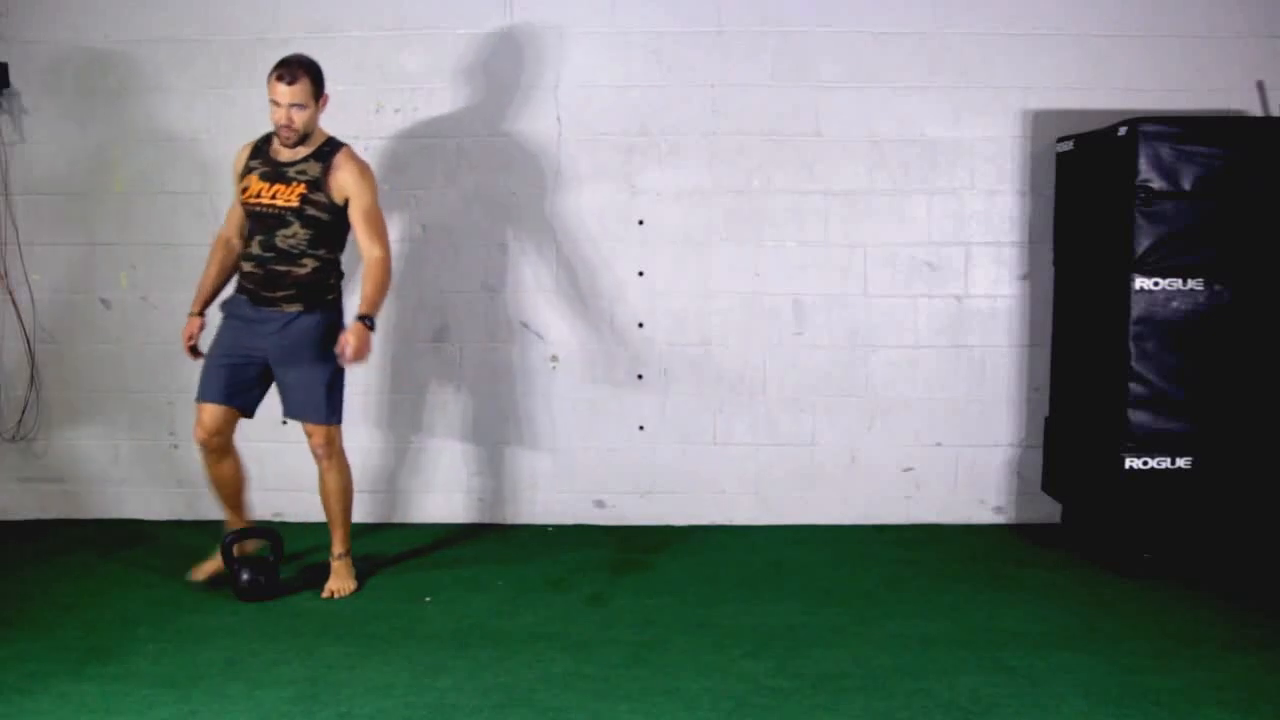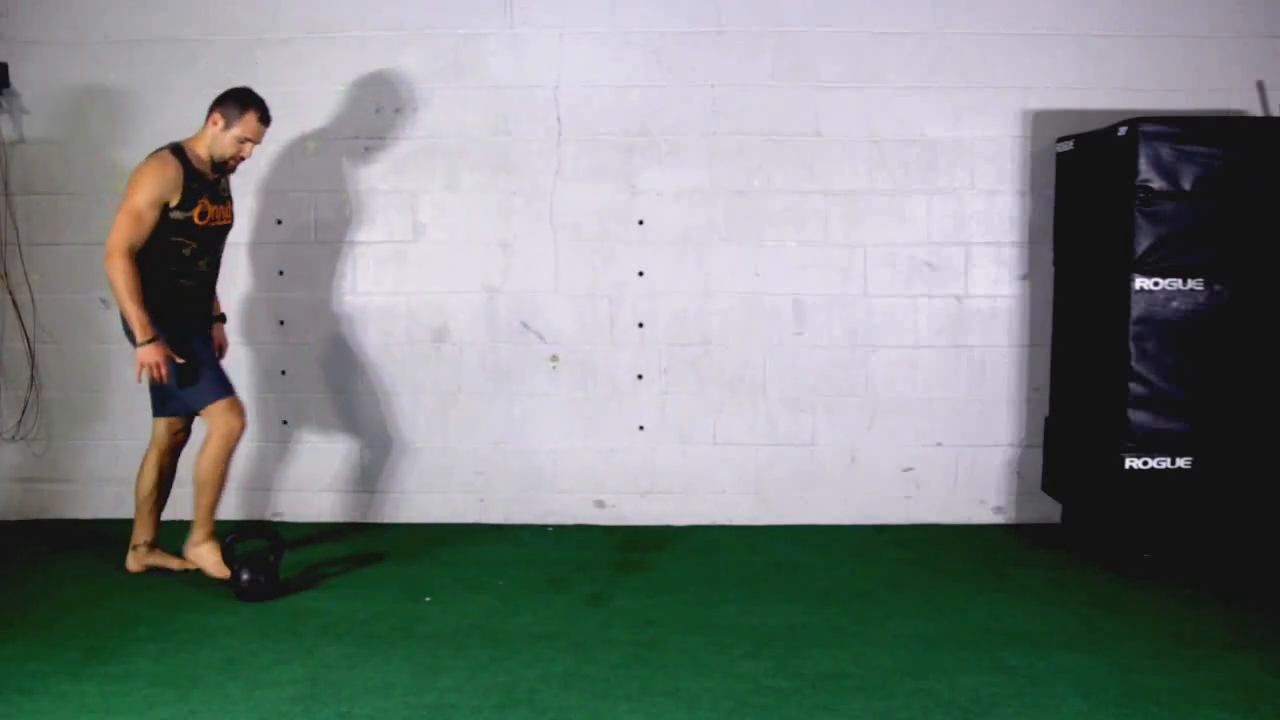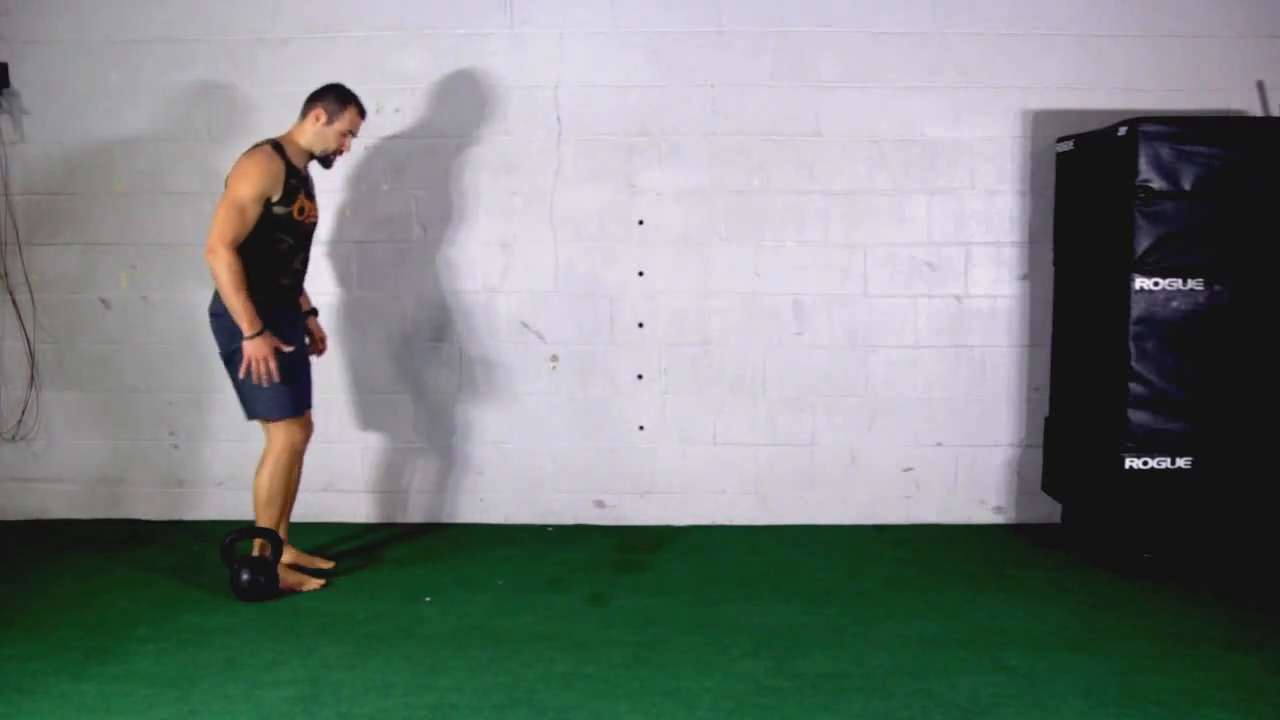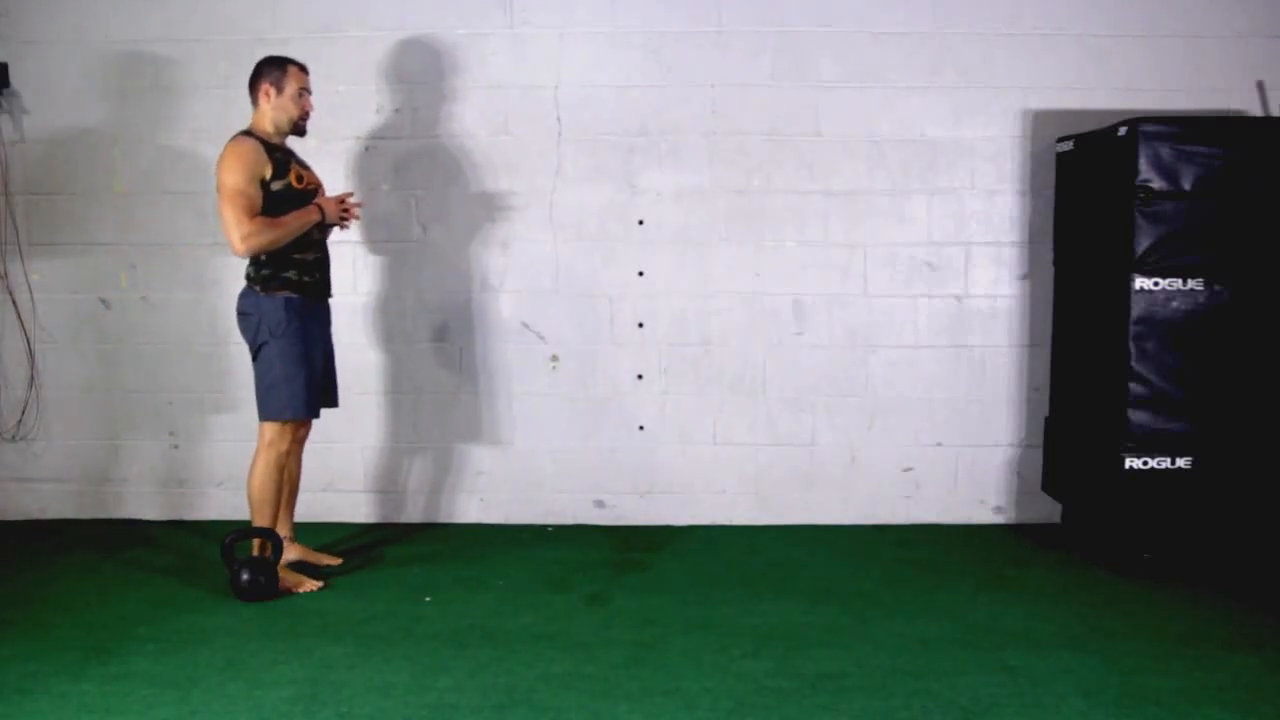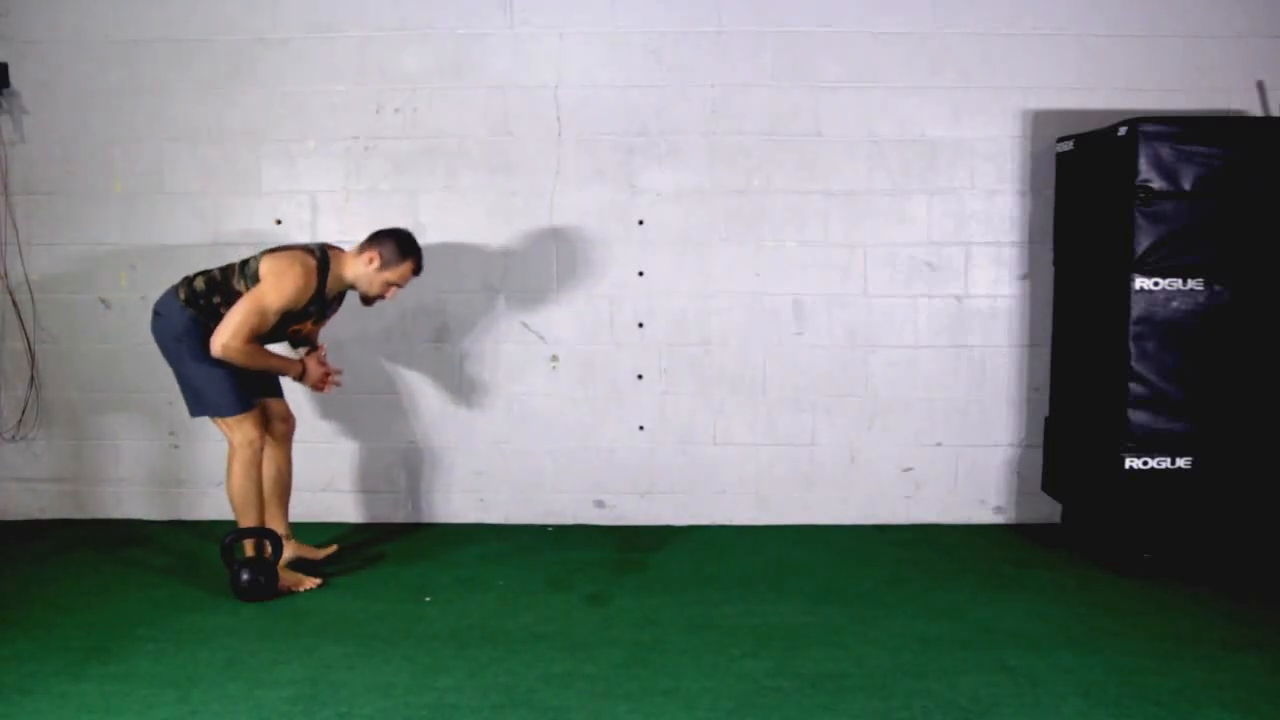
dt=1s
person 1, frame 1
left shoulder: (346, 169)
right shoulder: (250, 157)
left elbow: (377, 254)
right elbow: (231, 237)
left wrist: (363, 322)
right wrist: (198, 307)
left hip: (311, 322)
right hip: (245, 314)
left knee: (325, 444)
right knee: (208, 431)
left ankle: (341, 558)
right ankle: (239, 533)
person 1, frame 2
left shoulder: (219, 178)
right shoulder: (163, 171)
right elbow: (118, 254)
left wrist: (217, 318)
right wrist: (146, 336)
left hip: (191, 318)
right hip: (164, 320)
left knee: (172, 432)
right knee: (228, 419)
left ankle: (143, 547)
right ankle: (201, 542)
person 1, frame 3
left shoulder: (301, 175)
right shoulder: (263, 164)
right elbow: (220, 249)
left wrist: (307, 315)
right wrist: (252, 334)
left hip: (281, 316)
right hip: (249, 318)
left knee: (296, 432)
right knee: (285, 436)
left ankle: (281, 545)
right ankle: (260, 560)
person 1, frame 4
left shoulder: (286, 156)
right shoulder: (244, 153)
right elbow: (244, 238)
left wrist: (330, 215)
right wrist: (317, 212)
left hip: (309, 304)
right hip: (277, 307)
left knee: (297, 431)
right knee: (278, 436)
left ankle: (285, 543)
right ankle: (261, 562)
person 1, frame 5
left shoulder: (338, 279)
right shoulder: (299, 274)
left elbow: (302, 326)
right elbow: (225, 344)
left wrist: (312, 354)
right wrist: (299, 371)
left hip: (227, 321)
right hip: (186, 320)
left knee: (279, 425)
right knee: (249, 436)
left ankle: (282, 543)
